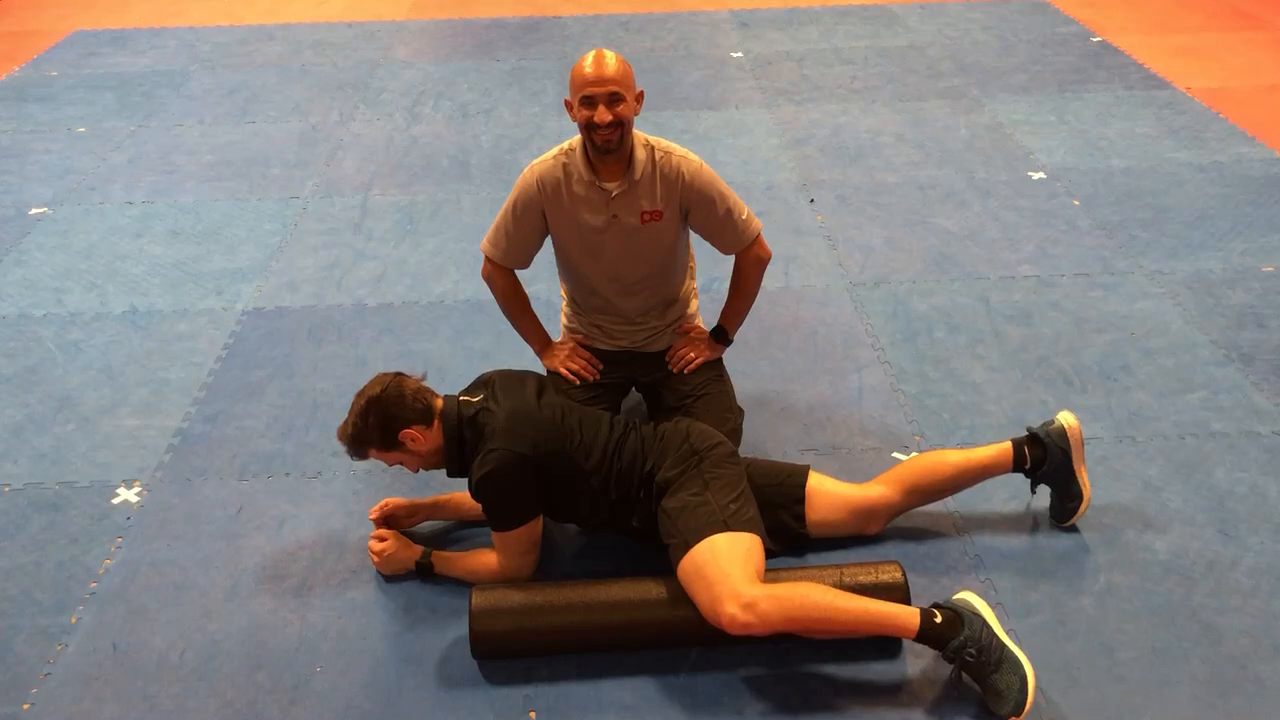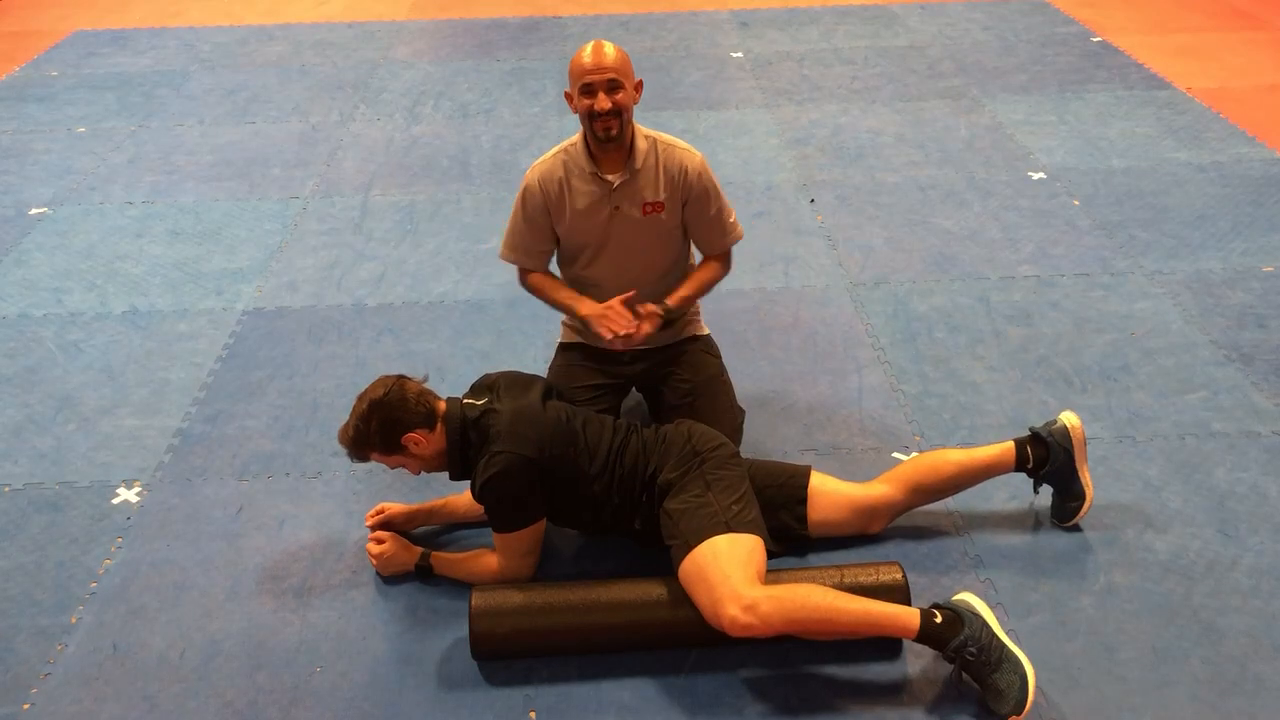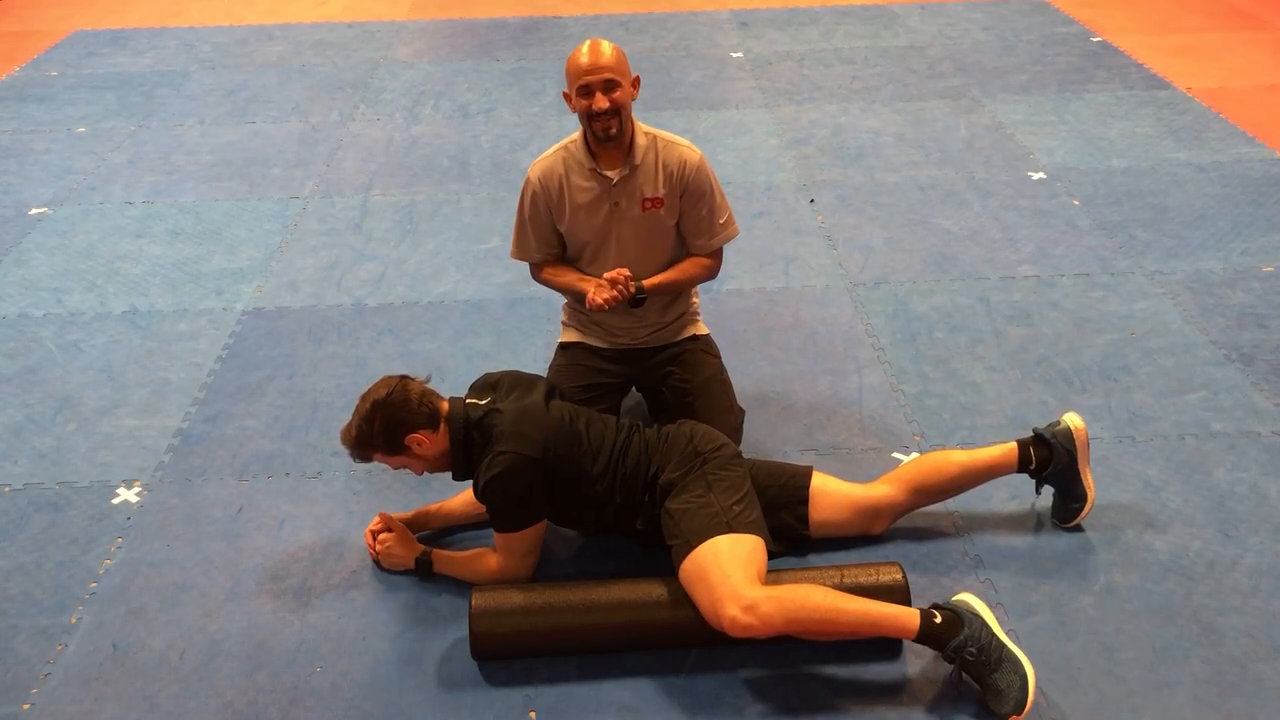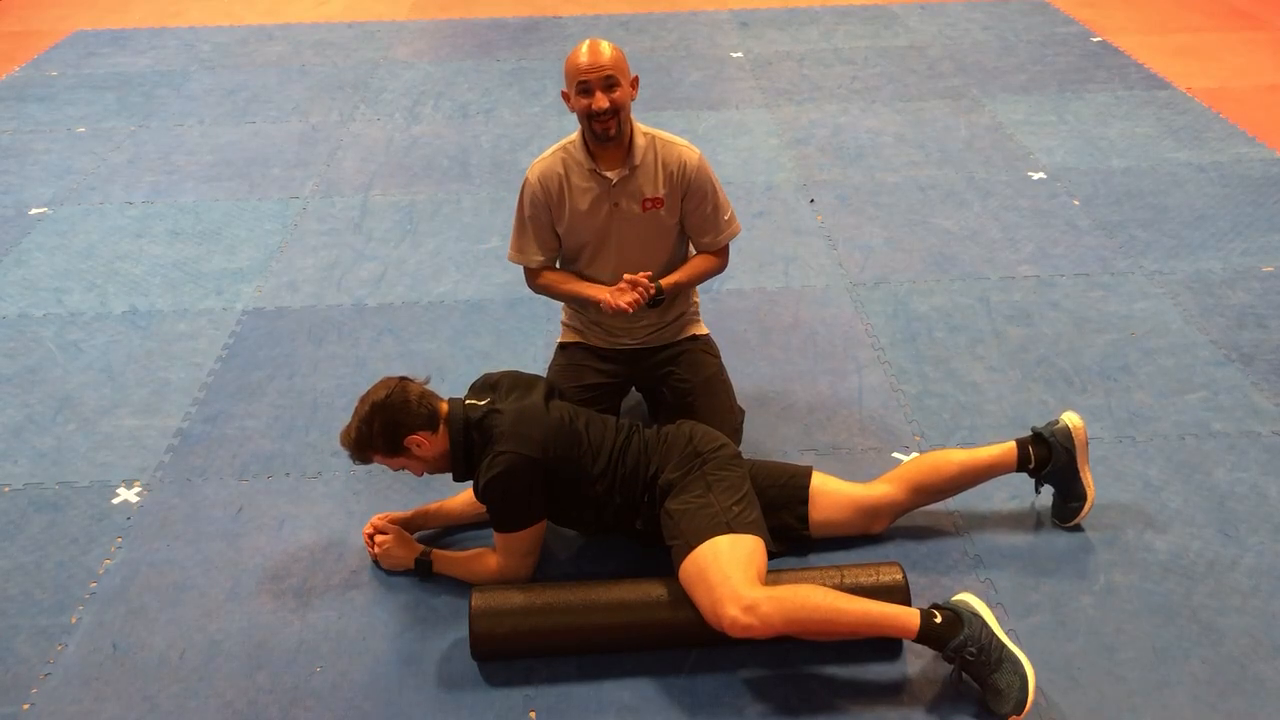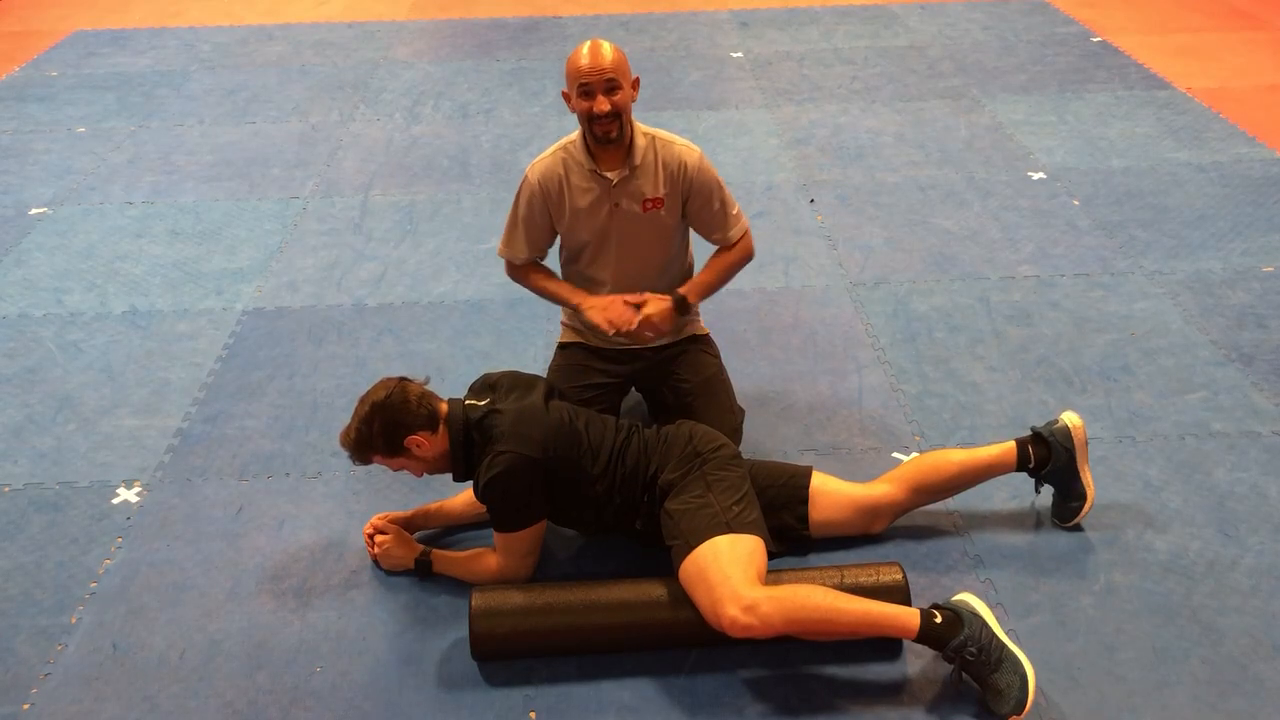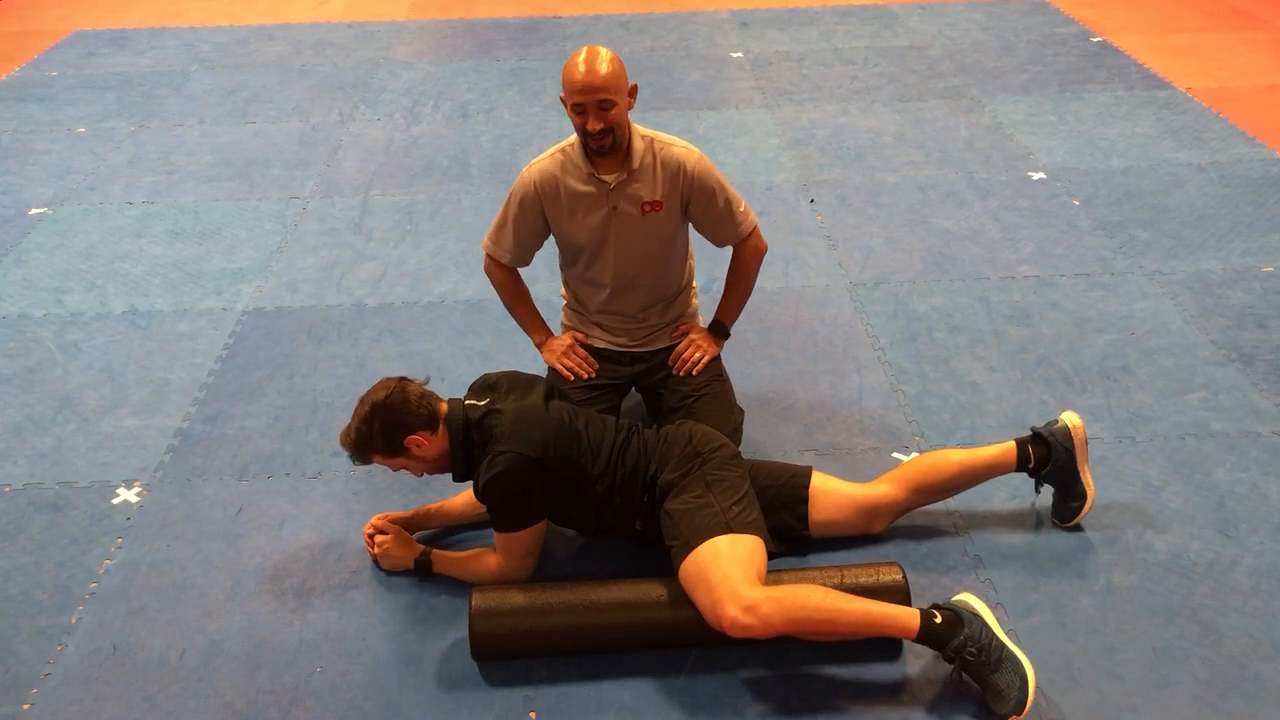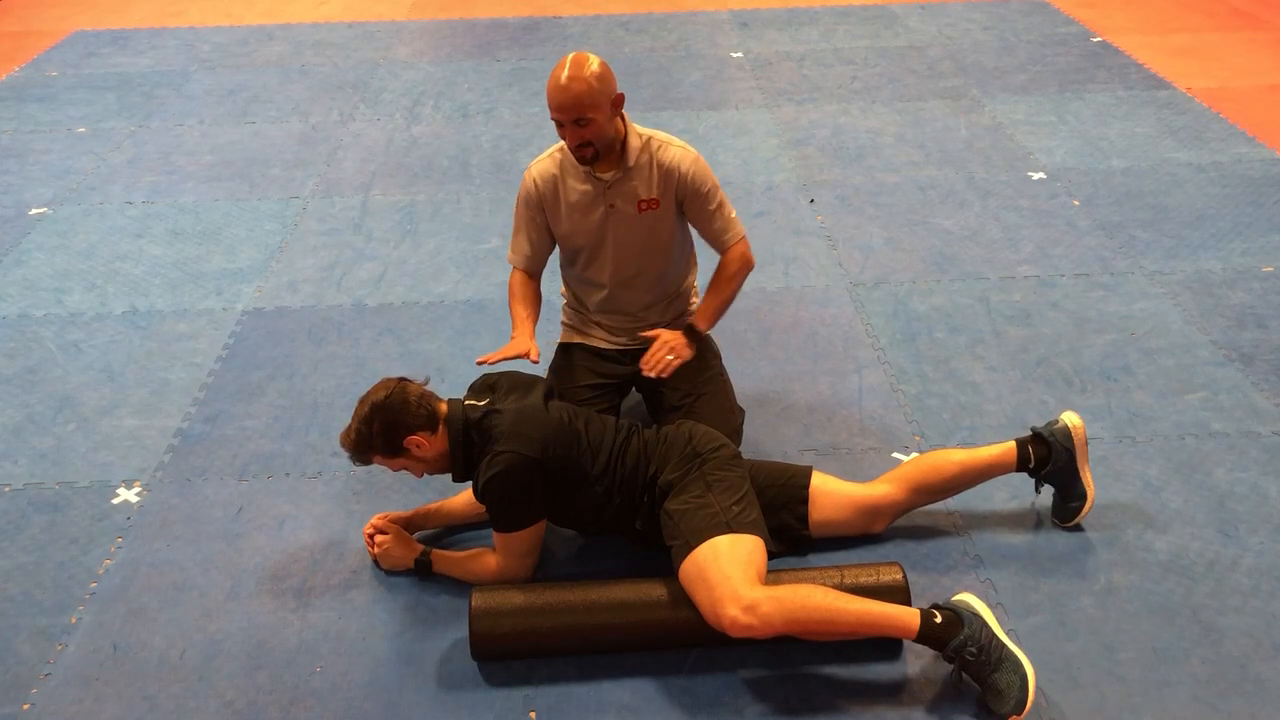
dt=0.7s
person 1, frame 1
left shoulder: (496, 454)
right shoulder: (481, 394)
left elbow: (515, 563)
left wrist: (418, 559)
right wrist: (419, 510)
left hip: (682, 474)
right hip: (690, 455)
left knee: (740, 608)
right knee: (874, 505)
left ankle: (942, 625)
right ankle: (1035, 450)
person 1, frame 2
left shoulder: (503, 457)
right shoulder: (484, 394)
left elbow: (514, 565)
left wrist: (417, 562)
right wrist: (415, 514)
left hip: (685, 476)
right hip: (690, 458)
left knee: (741, 611)
right knee: (876, 504)
left ankle: (942, 625)
right ankle: (1039, 448)
person 1, frame 3
left shoulder: (506, 456)
right shoulder: (486, 394)
left elbow: (513, 565)
left wrist: (418, 559)
right wrist: (415, 518)
left hip: (687, 477)
right hip: (692, 459)
left knee: (740, 610)
right knee: (878, 504)
left ankle: (942, 625)
right ankle: (1040, 451)
person 1, frame 4
left shoulder: (507, 456)
right shoulder: (486, 393)
left elbow: (513, 565)
left wrist: (419, 559)
right wrist: (414, 518)
left hip: (686, 476)
right hip: (691, 460)
left knee: (740, 612)
right knee: (877, 504)
left ankle: (942, 625)
right ankle: (1041, 448)
person 1, frame 5
left shoulder: (507, 455)
right shoulder: (485, 393)
left elbow: (513, 565)
left wrist: (418, 559)
right wrist: (414, 517)
left hip: (687, 477)
right hip: (692, 459)
left knee: (740, 611)
right knee: (878, 505)
left ankle: (943, 625)
right ankle: (1041, 448)
person 1, frame 6
left shoulder: (507, 454)
right shoulder: (485, 393)
left elbow: (513, 565)
left wrist: (418, 559)
right wrist: (414, 518)
left hip: (687, 477)
right hip: (690, 461)
left knee: (739, 611)
right knee: (877, 504)
left ankle: (943, 625)
right ankle: (1040, 447)
person 1, frame 7
left shoulder: (505, 455)
right shoulder: (485, 393)
left elbow: (512, 564)
left wrist: (418, 558)
right wrist: (413, 517)
left hip: (686, 477)
right hip: (690, 459)
left knee: (740, 611)
right knee: (877, 504)
left ankle: (942, 625)
right ankle: (1040, 449)
person 2, frame 1
left shoulder: (681, 171)
right shoulder: (543, 179)
left elbow: (755, 253)
right elbow: (496, 269)
left wrist: (721, 337)
right wrist: (543, 347)
left hip: (674, 340)
right hip: (587, 344)
left ankle: (654, 397)
right ankle: (624, 395)
person 2, frame 2
left shoulder: (684, 165)
right shoulder: (545, 178)
left elbow: (719, 259)
right elbow: (531, 272)
left wrist: (666, 310)
right wrist: (588, 310)
left hip: (675, 334)
right hip: (588, 341)
left ankle: (652, 393)
right ankle: (623, 393)
person 2, frame 3
left shoulder: (683, 162)
right shoulder: (546, 175)
left elbow: (708, 259)
right elbow: (542, 263)
left wrist: (639, 288)
right wrist: (591, 285)
left hip: (674, 333)
right hip: (588, 338)
left ankle: (654, 391)
right ankle: (626, 388)
person 2, frame 4
left shoulder: (682, 162)
right shoulder: (545, 176)
left elbow: (715, 253)
right elbow: (538, 273)
left wrist: (658, 288)
right wrist: (602, 294)
left hip: (674, 333)
right hip: (589, 339)
left ankle: (653, 392)
right ankle: (624, 391)
person 2, frame 5
left shoulder: (682, 160)
right shoulder: (546, 175)
left elbow: (739, 246)
right elbow: (520, 265)
left wrist: (680, 301)
right wrist: (585, 303)
left hip: (674, 334)
right hip: (588, 339)
left ankle: (654, 392)
right ankle: (624, 391)
person 2, frame 6
left shoulder: (681, 163)
right shoulder: (542, 178)
left elbow: (751, 245)
right elbow: (498, 263)
left wrist: (718, 330)
right wrist: (543, 339)
left hip: (672, 337)
right hip: (588, 342)
left ankle: (653, 393)
right ankle: (625, 392)
person 2, frame 7
left shoulder: (677, 163)
right shoulder: (542, 178)
left elbow: (738, 255)
right elbow: (525, 269)
left wrist: (693, 332)
right wrist: (523, 333)
left hip: (670, 332)
right hip: (588, 339)
left ankle: (652, 394)
right ankle: (623, 389)
